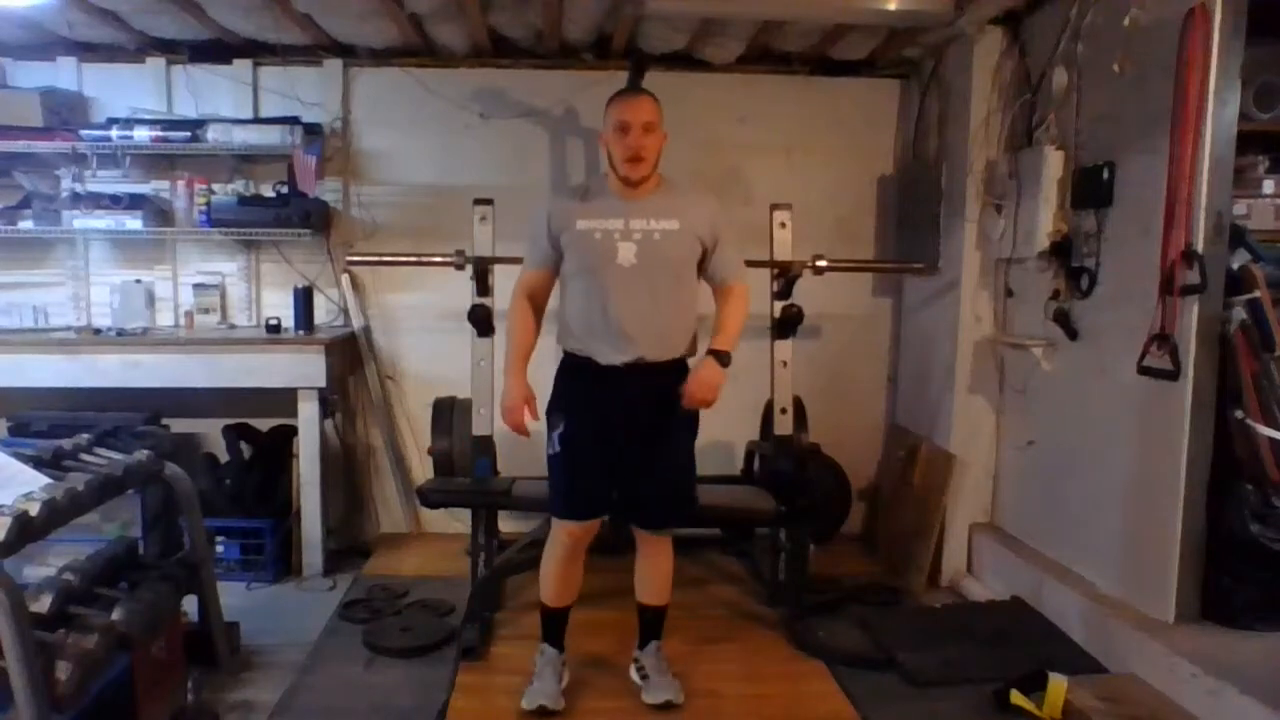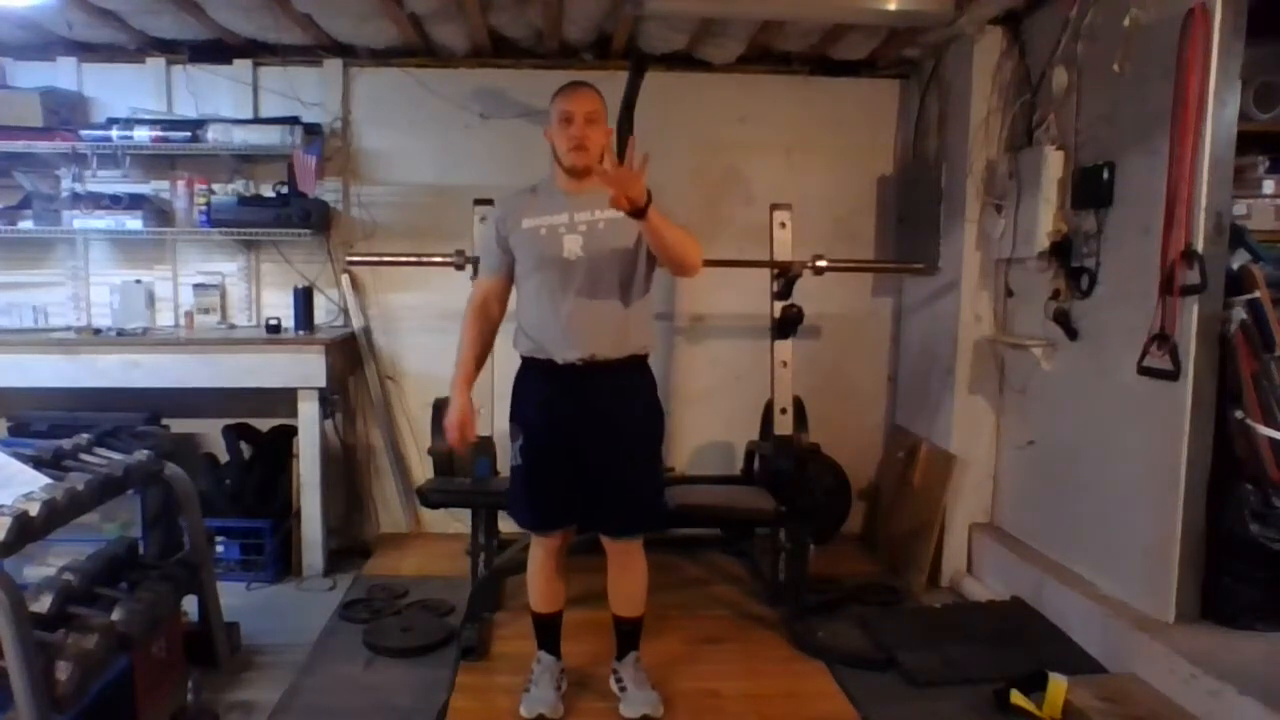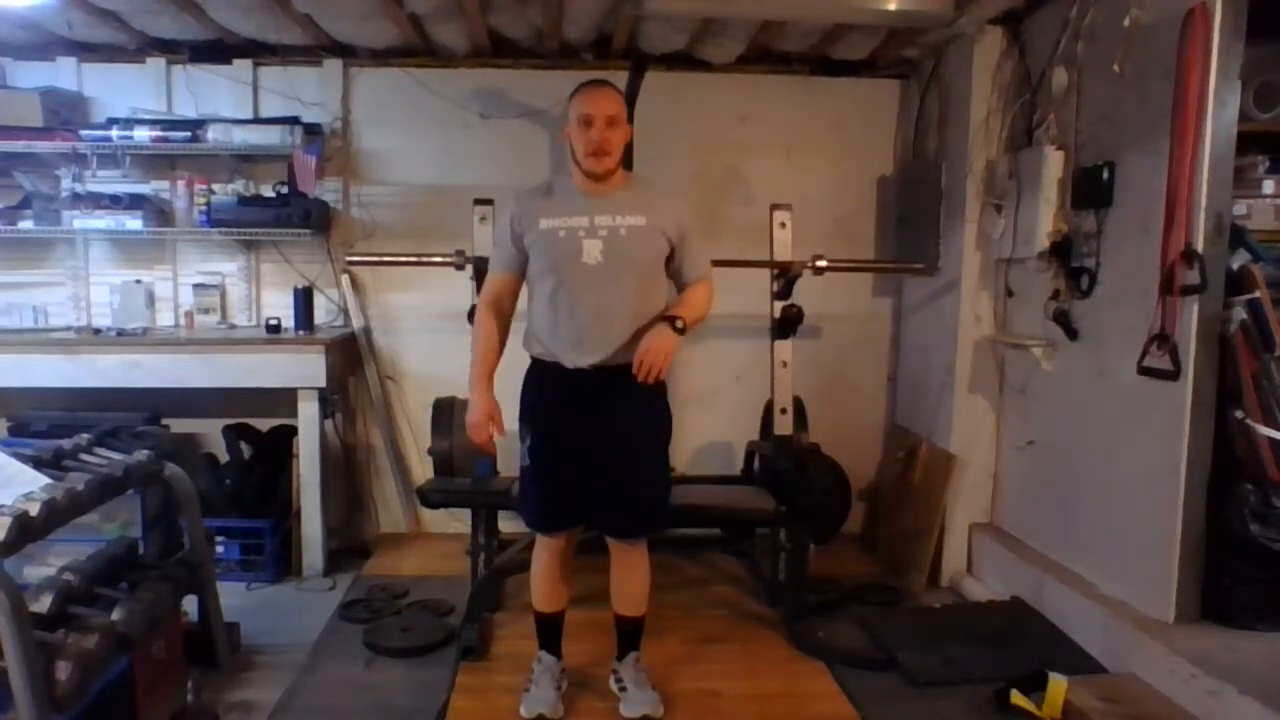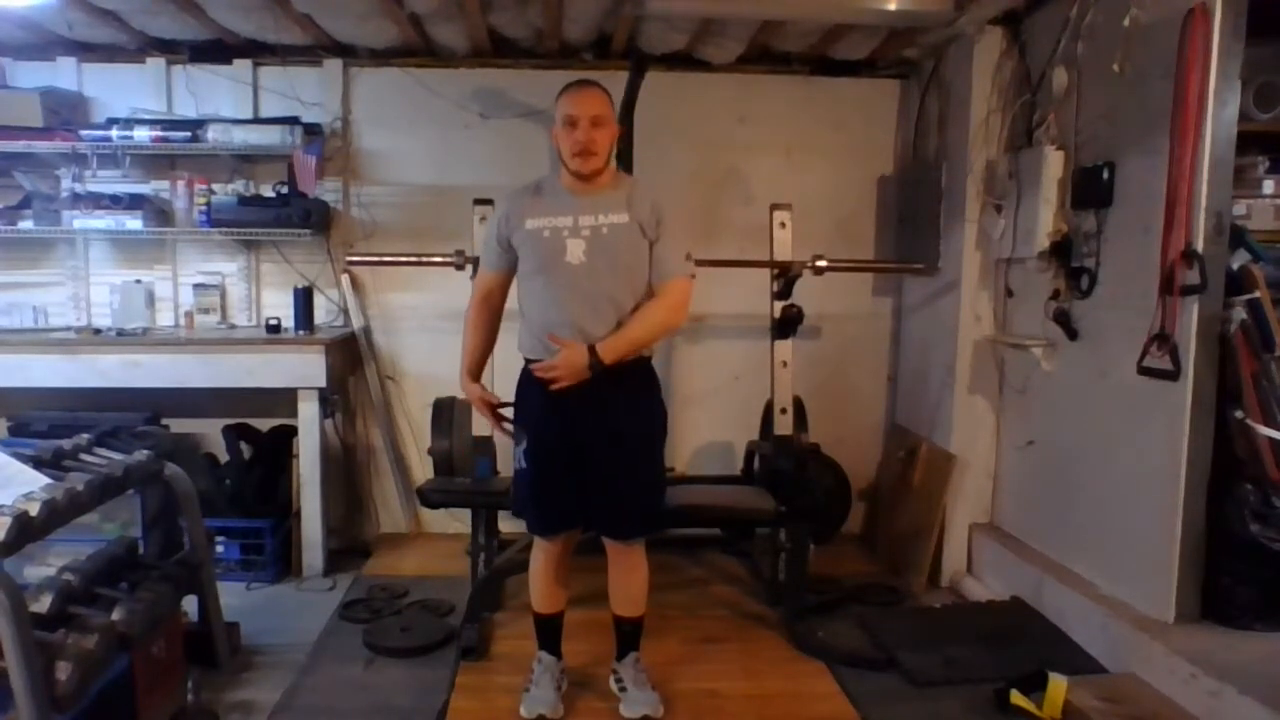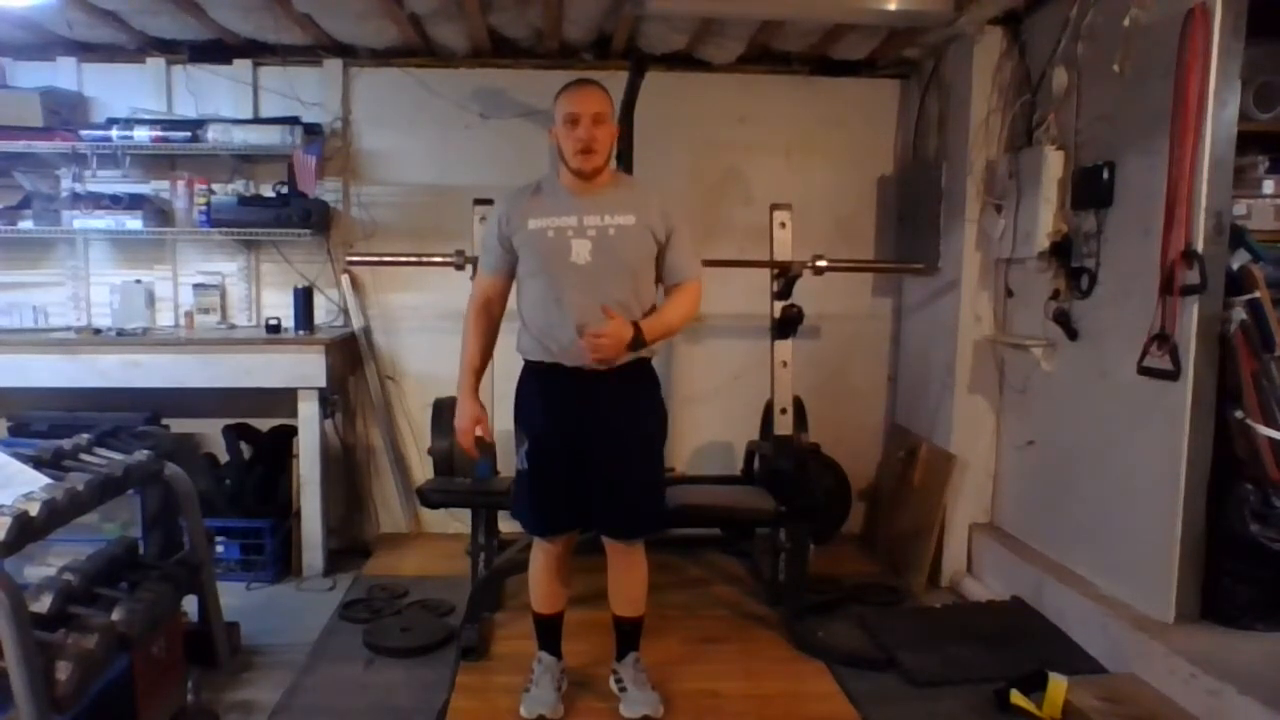
dt=1s
person 1, frame 1
left shoulder: (696, 213)
right shoulder: (567, 211)
left elbow: (733, 291)
right elbow: (528, 295)
left wrist: (717, 357)
right wrist: (514, 374)
left hip: (664, 387)
right hip: (585, 383)
left knee: (654, 530)
right knee: (571, 527)
left ankle: (648, 653)
right ankle: (551, 656)
person 1, frame 2
left shoulder: (638, 200)
right shoulder: (516, 211)
left elbow: (690, 264)
right elbow: (484, 307)
left wrist: (639, 207)
right wrist: (461, 391)
left hip: (623, 385)
right hip: (544, 386)
left knee: (625, 536)
right knee: (547, 535)
left ankle: (628, 664)
right ankle: (548, 663)
person 1, frame 3
left shoulder: (659, 209)
right shoulder: (531, 209)
left elbow: (699, 287)
right elbow: (494, 303)
left wrist: (671, 325)
right wrist: (480, 389)
left hip: (632, 391)
right hip: (553, 388)
left knee: (629, 537)
right knee: (553, 536)
left ankle: (628, 663)
right ankle: (549, 662)
person 1, frame 4
left shoulder: (646, 206)
right shoulder: (520, 208)
left elbow: (674, 300)
right elbow: (486, 295)
left wrist: (594, 356)
right wrist: (471, 375)
left hip: (626, 389)
right hip: (545, 390)
left knee: (627, 537)
right knee: (551, 537)
left ankle: (628, 664)
right ankle: (548, 663)
person 1, frame 5
left shoulder: (649, 207)
right shoulder: (519, 209)
left elbow: (688, 293)
right elbow: (485, 303)
left wrist: (635, 334)
right wrist: (467, 392)
left hip: (628, 389)
right hip: (547, 389)
left knee: (626, 537)
right knee: (551, 537)
left ankle: (628, 664)
right ankle: (549, 663)
